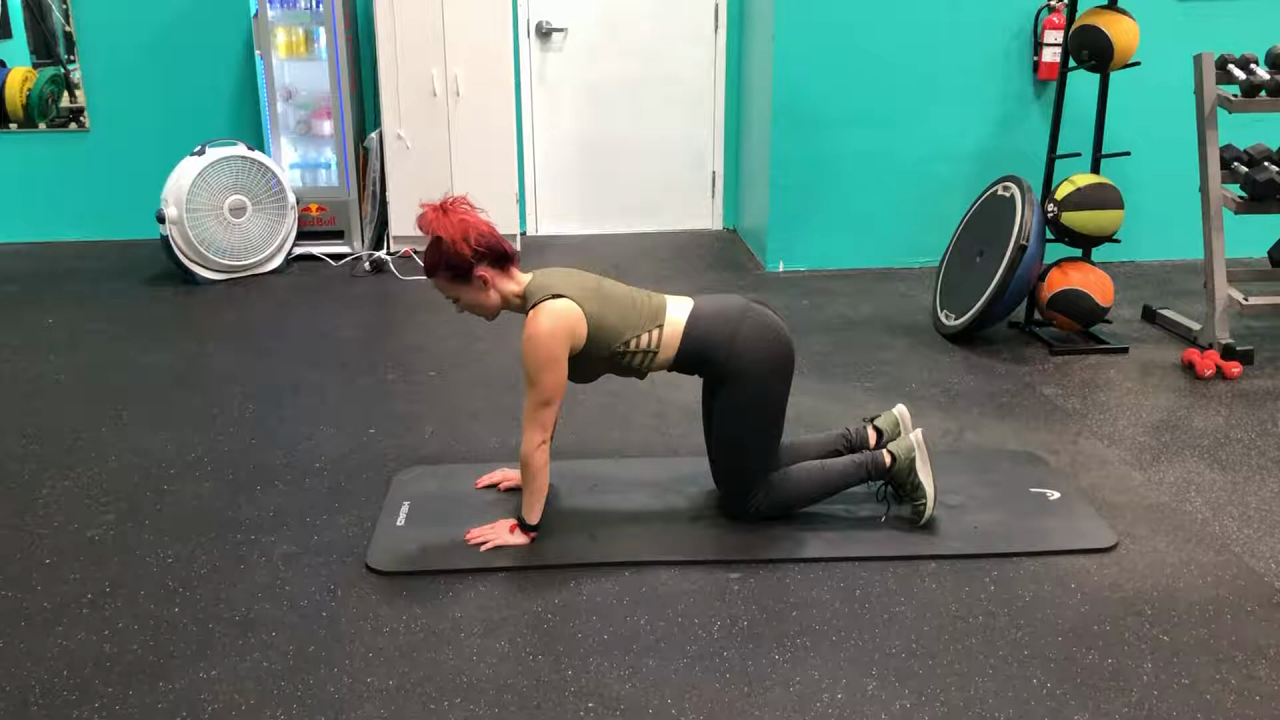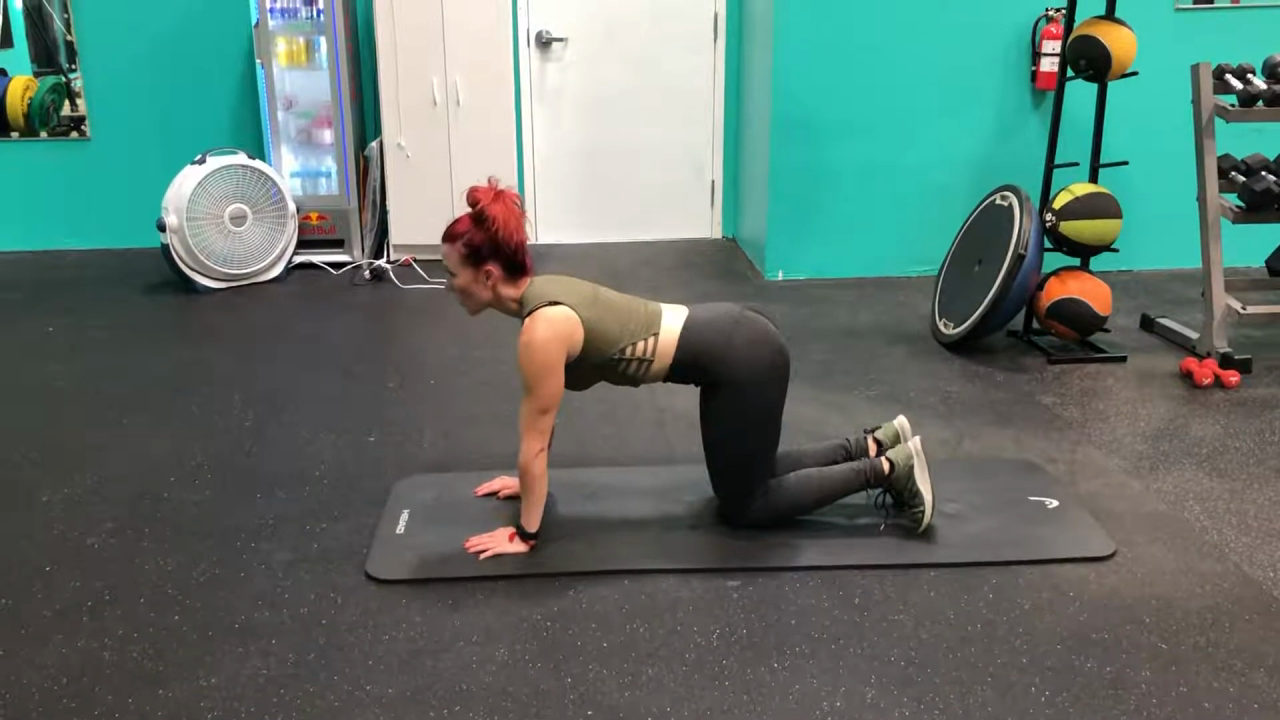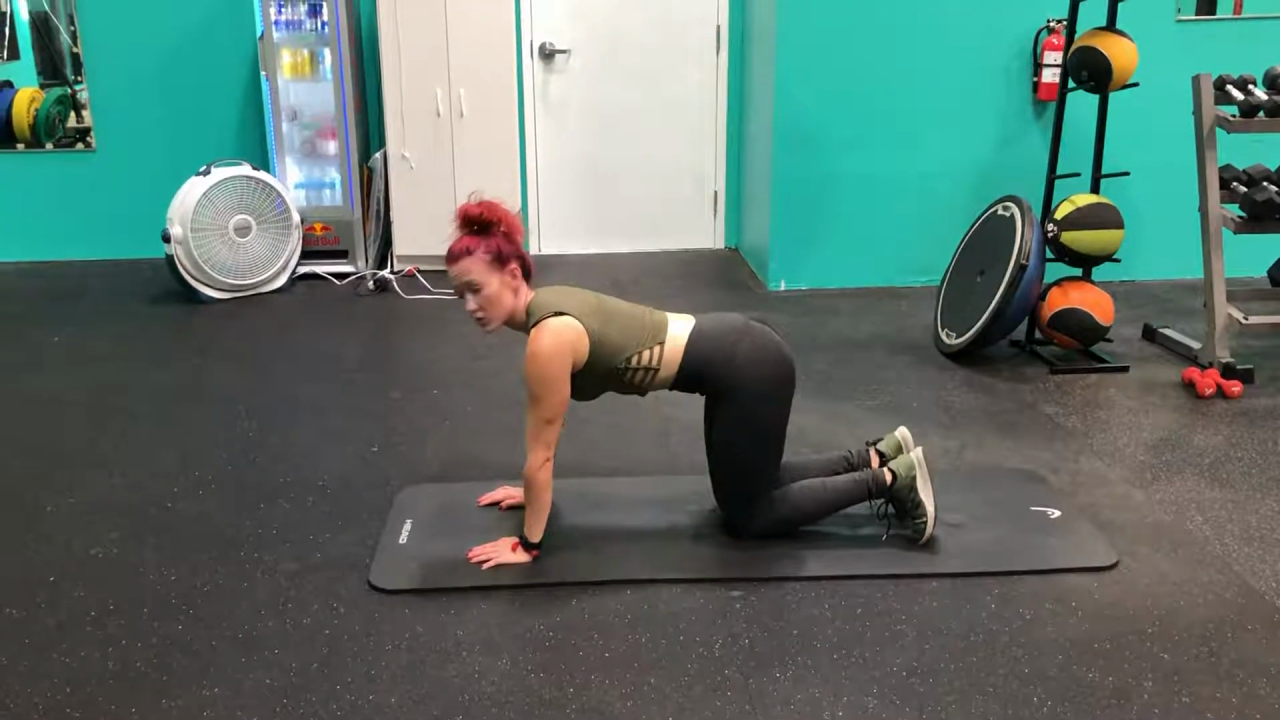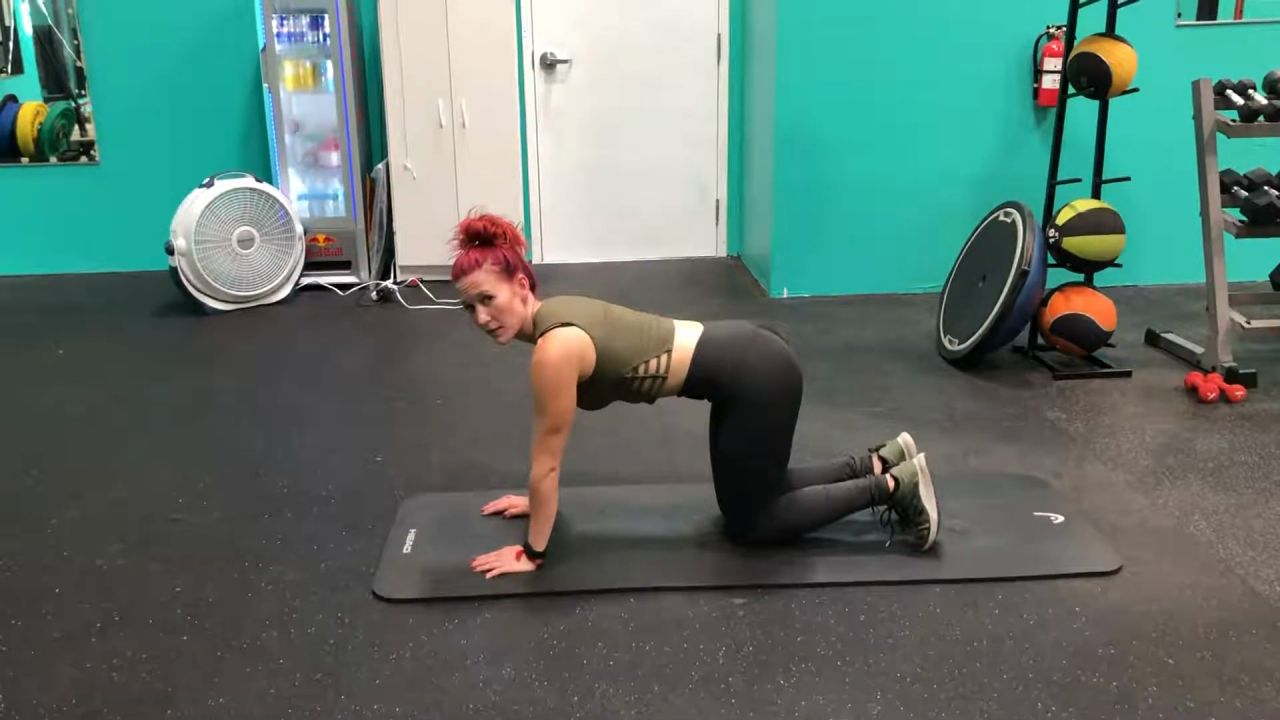
dt=0.7s
person 1, frame 1
left shoulder: (545, 322)
right shoulder: (542, 285)
left elbow: (538, 433)
right elbow: (542, 422)
left wrist: (526, 525)
right wrist: (530, 473)
left hip: (747, 351)
right hip: (735, 329)
left knee: (745, 500)
right knee: (744, 468)
left ankle: (889, 459)
right ankle: (874, 434)
person 1, frame 2
left shoulder: (542, 329)
right shoulder: (541, 294)
left elbow: (536, 441)
left wrist: (525, 533)
right wrist: (530, 479)
left hip: (742, 359)
right hip: (731, 339)
left knee: (745, 507)
right knee: (743, 476)
left ankle: (888, 468)
right ankle: (874, 444)
person 1, frame 3
left shoulder: (548, 338)
right shoulder: (546, 307)
left elbow: (542, 450)
left wrist: (528, 544)
right wrist: (534, 490)
left hip: (748, 368)
right hip: (736, 348)
left knee: (746, 518)
right knee: (747, 486)
left ankle: (888, 479)
right ankle: (877, 455)
person 1, frame 4
left shoulder: (555, 348)
right shoulder: (552, 316)
left elbow: (547, 460)
left wrist: (532, 553)
right wrist: (538, 499)
left hip: (756, 375)
right hip: (742, 355)
left knee: (750, 524)
right knee: (751, 492)
left ankle: (893, 485)
right ankle: (880, 461)
